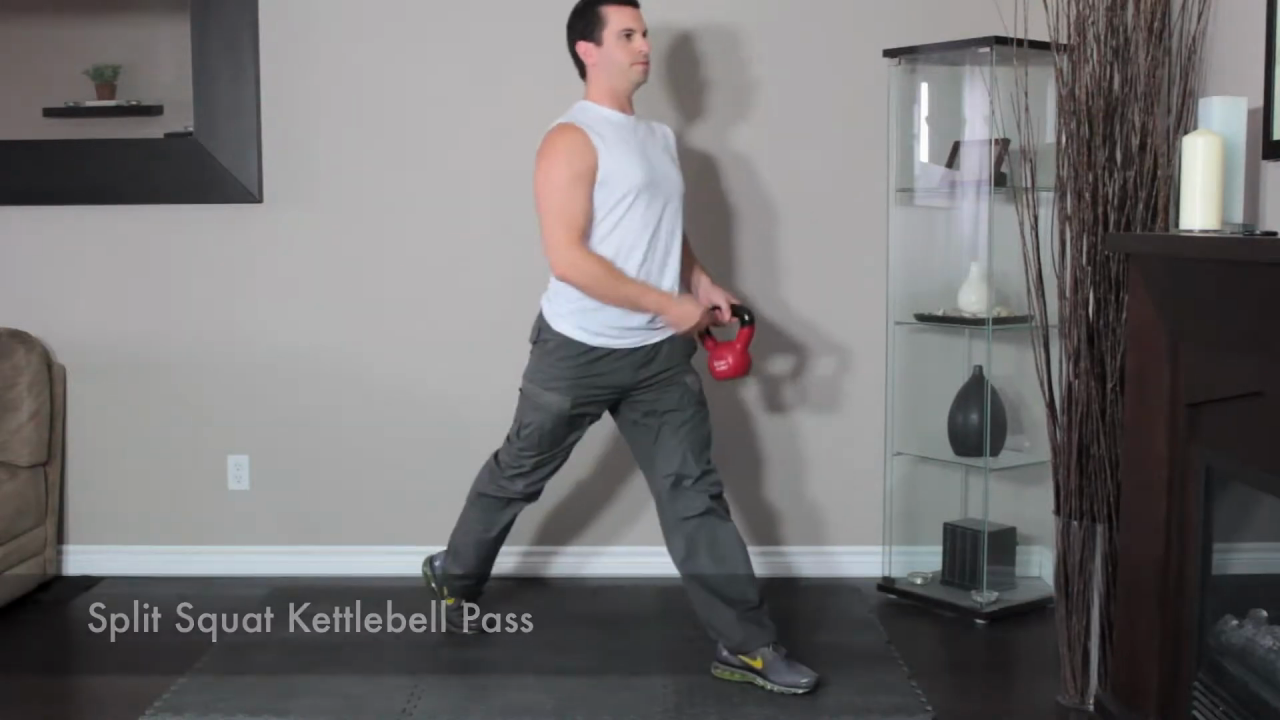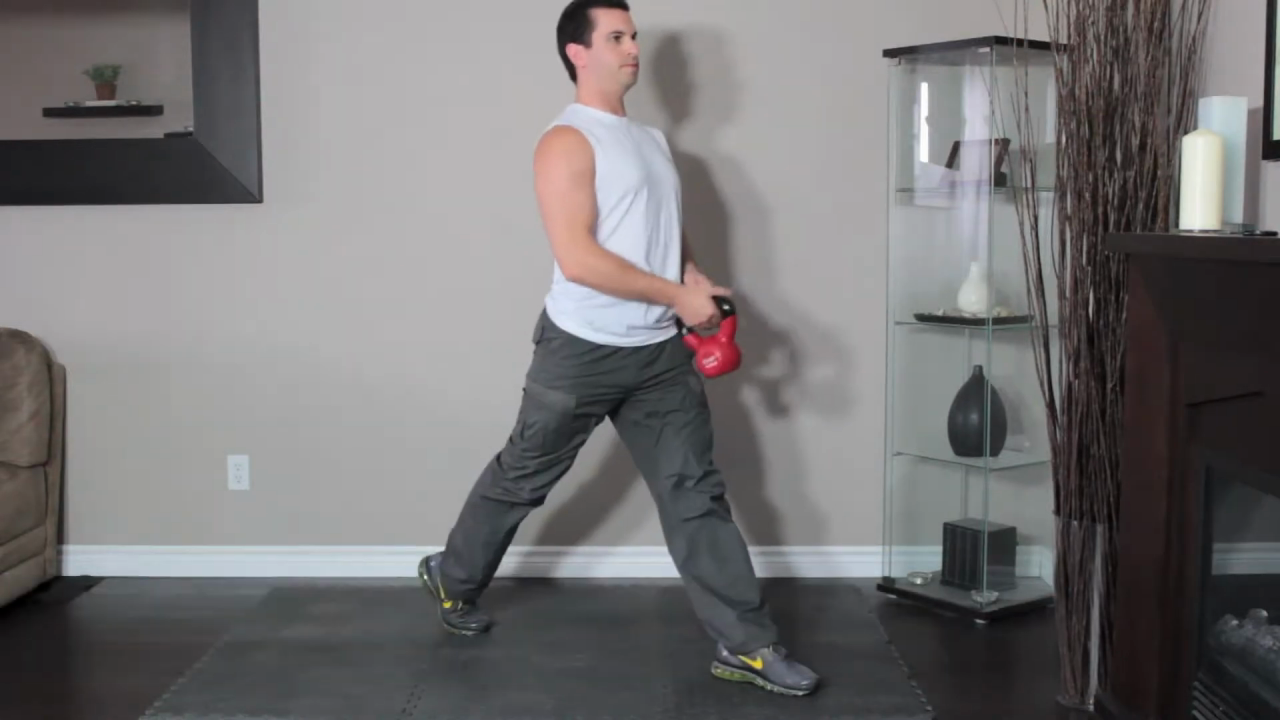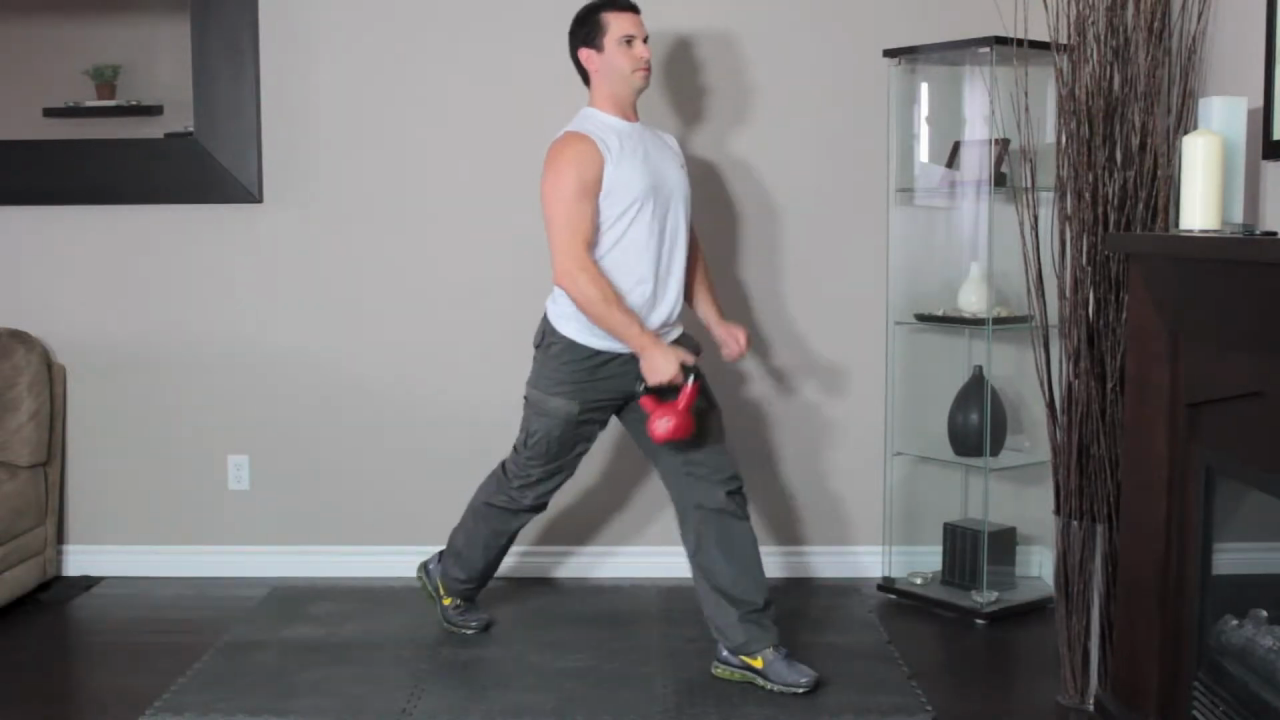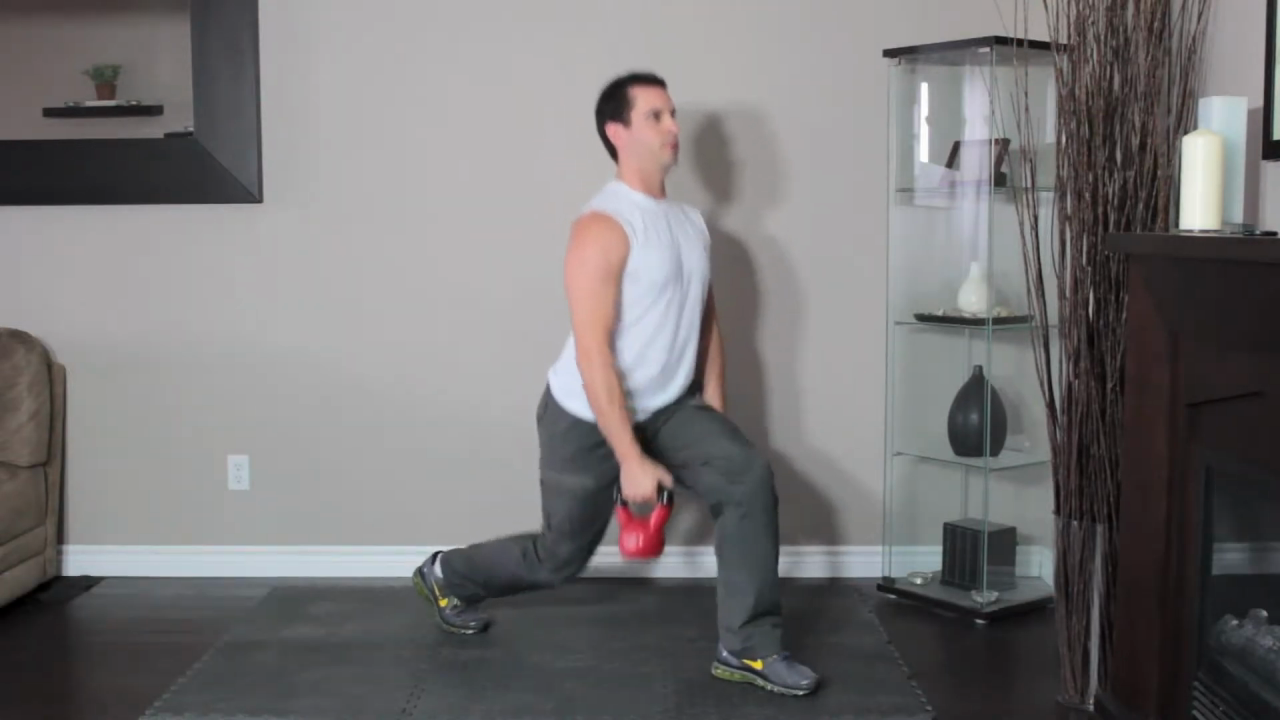
dt=0.3s
person 1, frame 1
left shoulder: (659, 138)
right shoulder: (571, 140)
right elbow: (567, 259)
left wrist: (700, 285)
right wrist: (664, 303)
left hip: (659, 352)
right hip: (579, 348)
left knee: (693, 491)
right knee: (518, 475)
left ankle: (745, 645)
right ankle: (453, 577)
person 1, frame 2
left shoulder: (651, 140)
right shoulder: (567, 142)
right elbow: (577, 259)
left wrist: (693, 277)
right wrist: (677, 294)
left hip: (659, 351)
right hip: (582, 349)
left knee: (695, 493)
right knee: (522, 478)
left ankle: (746, 644)
right ankle: (452, 578)
person 1, frame 3
left shoulder: (664, 145)
right shoulder: (580, 148)
left elbow: (685, 245)
right elbow: (571, 267)
left wrist: (713, 320)
right wrist: (645, 348)
left hip: (660, 352)
right hip: (585, 352)
left knee: (714, 485)
right knee: (529, 479)
left ankle: (748, 646)
right ankle: (449, 577)
person 1, frame 4
left shoulder: (690, 221)
right shoulder: (604, 228)
left elbow: (704, 320)
right elbow: (592, 351)
left wrist: (715, 411)
right wrist: (630, 458)
left hip: (667, 406)
right hip: (588, 416)
left knee: (750, 479)
right knee: (562, 554)
left ankle: (748, 648)
right ankle: (447, 575)
